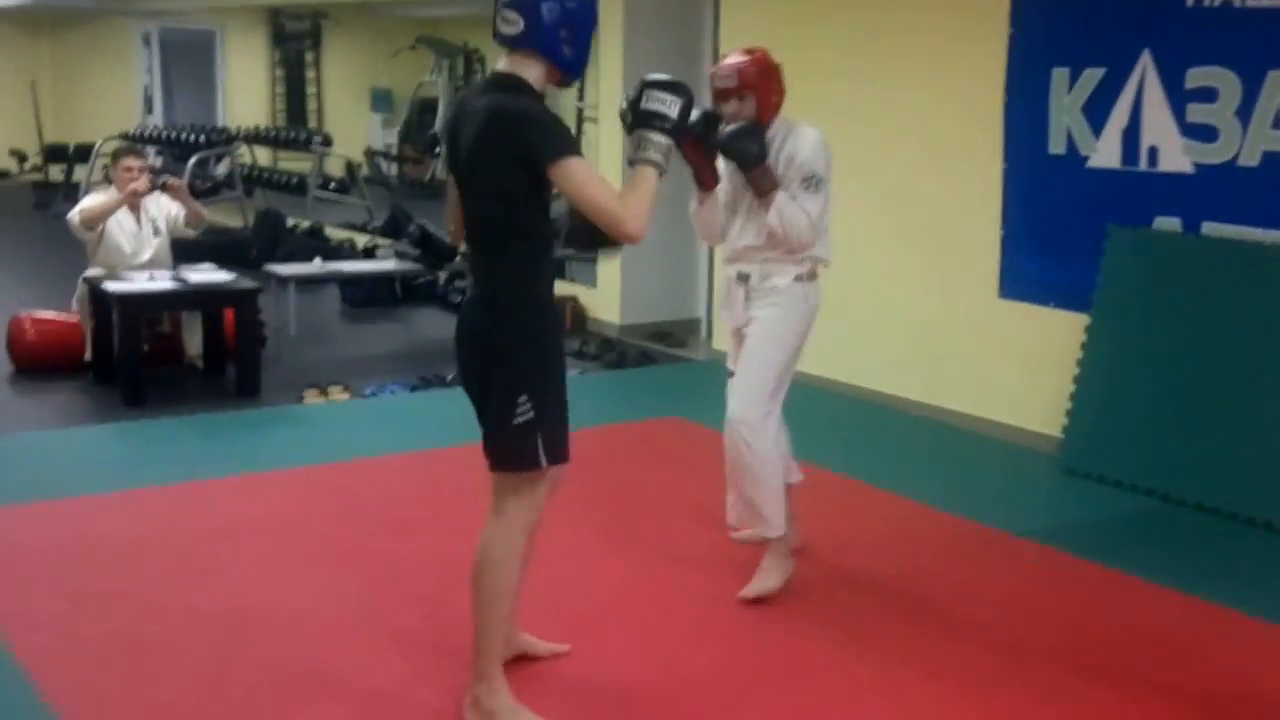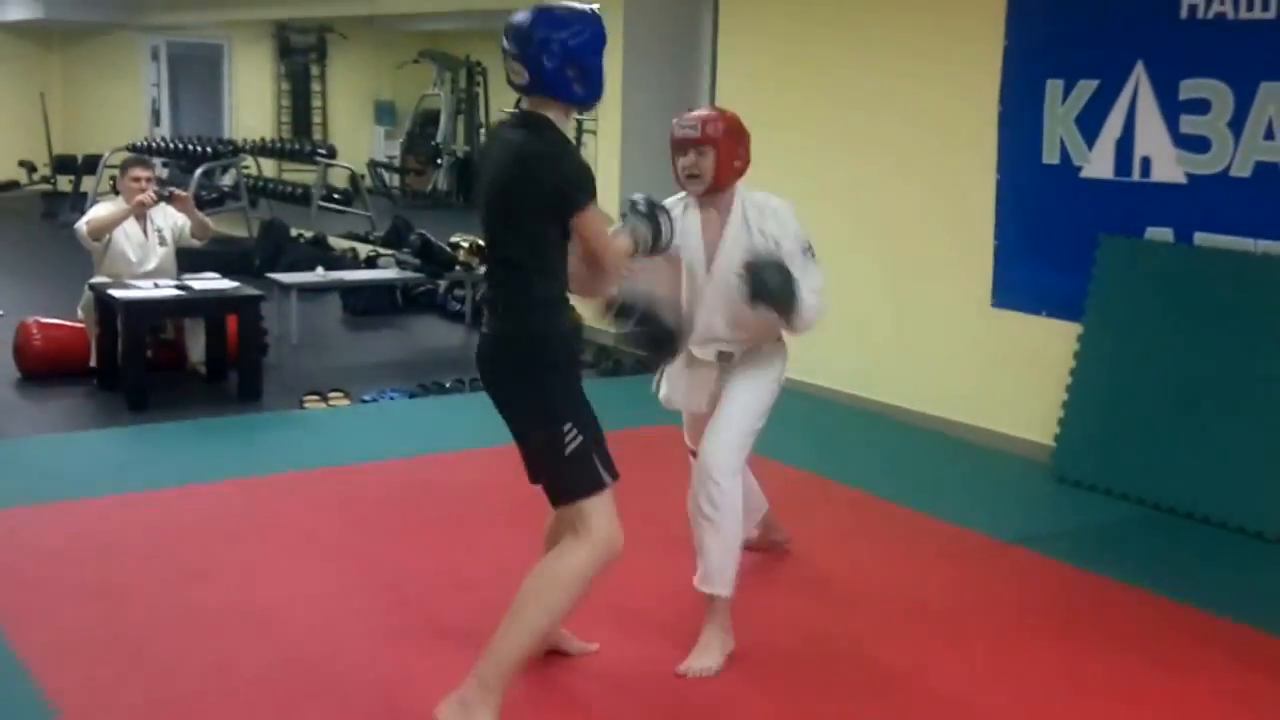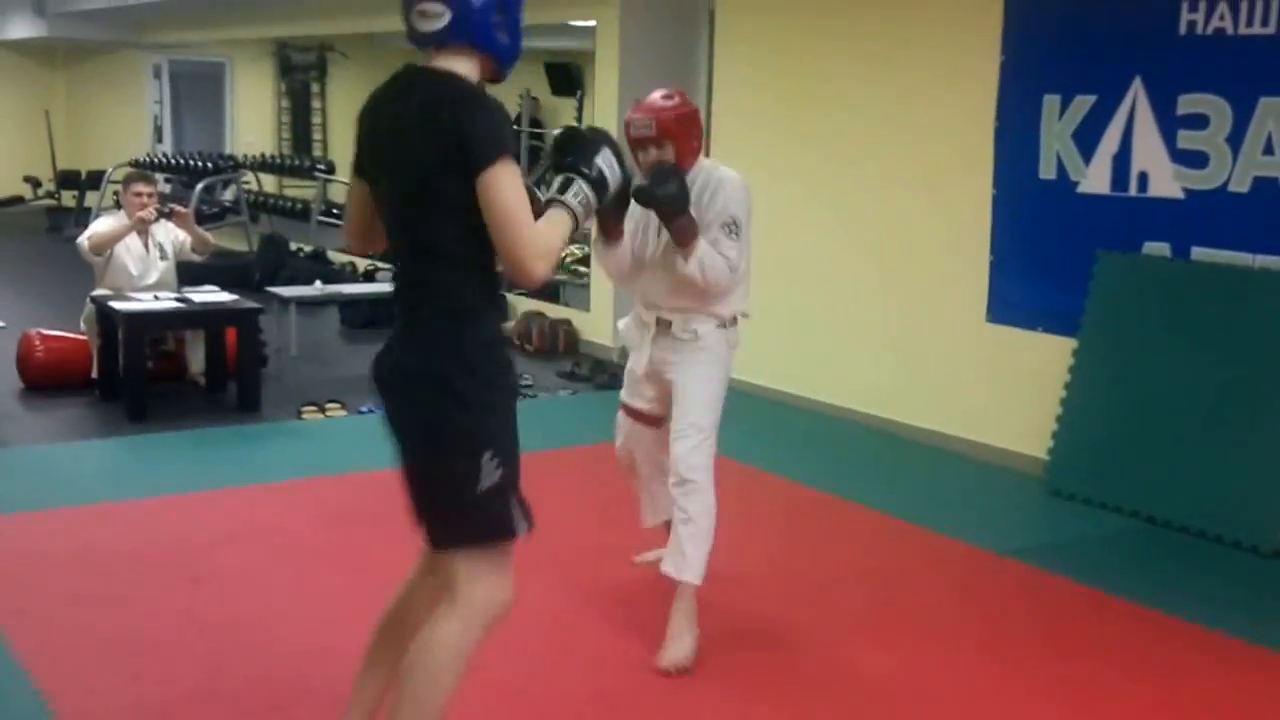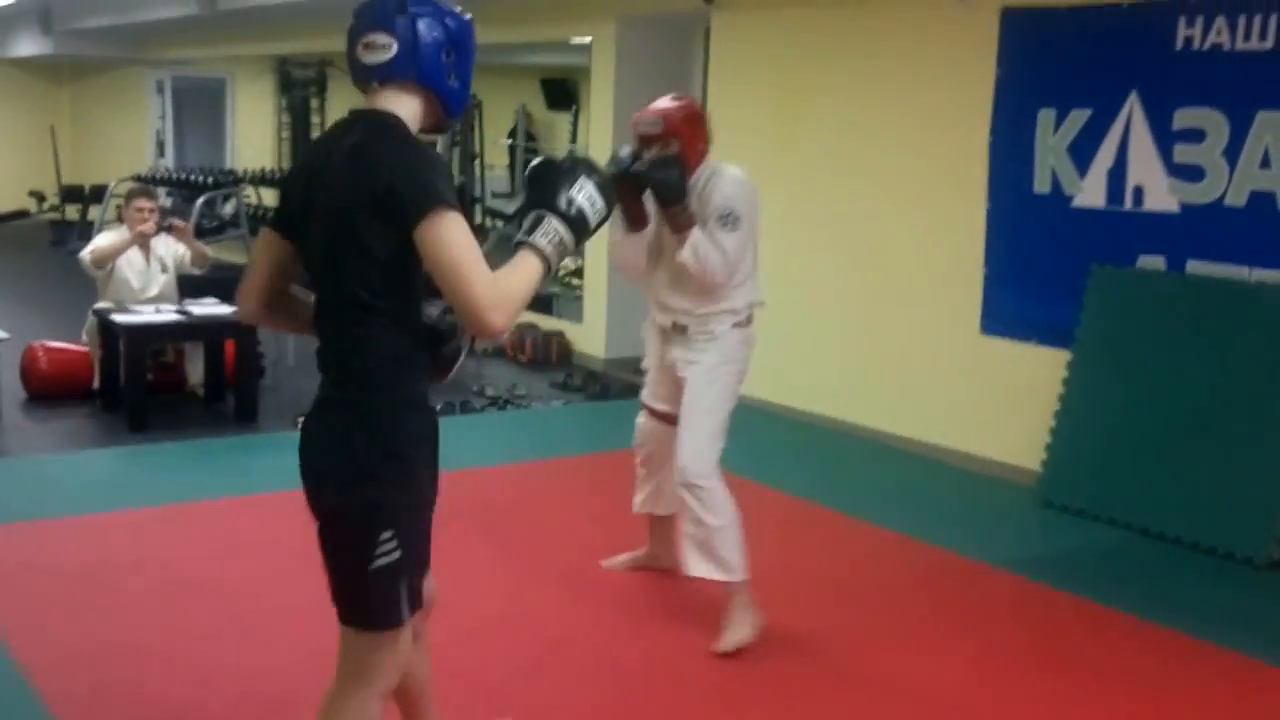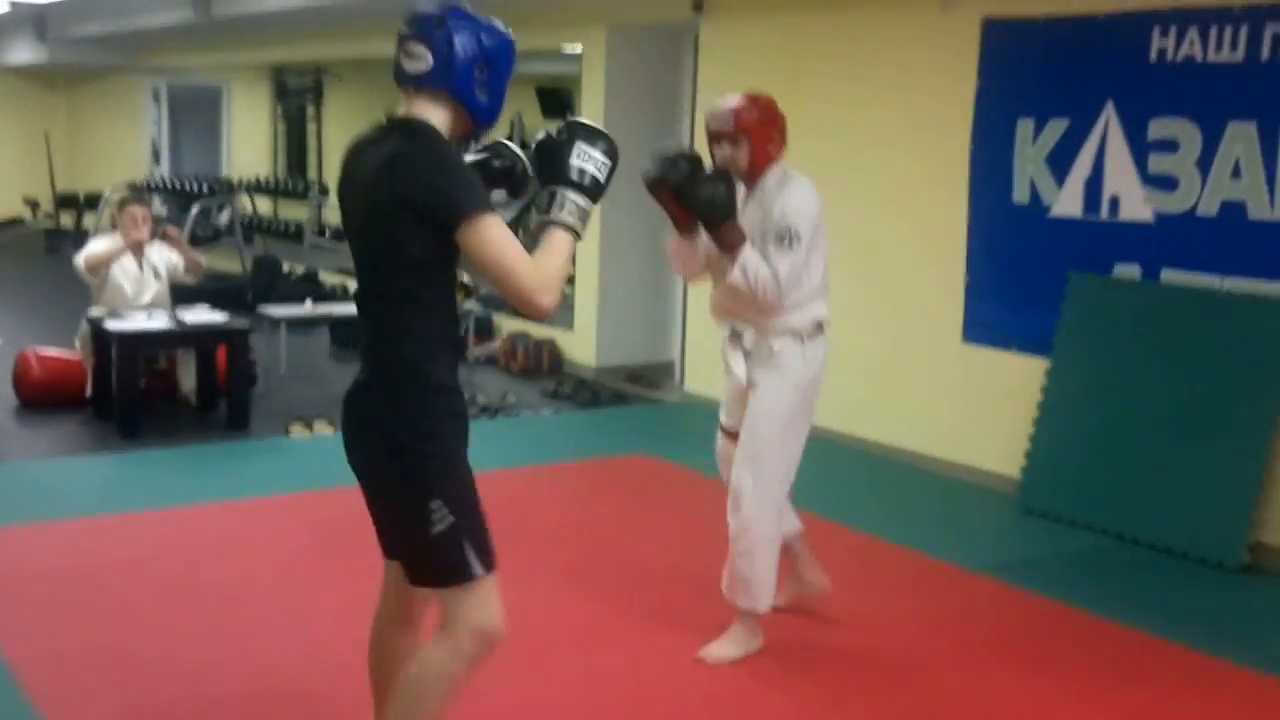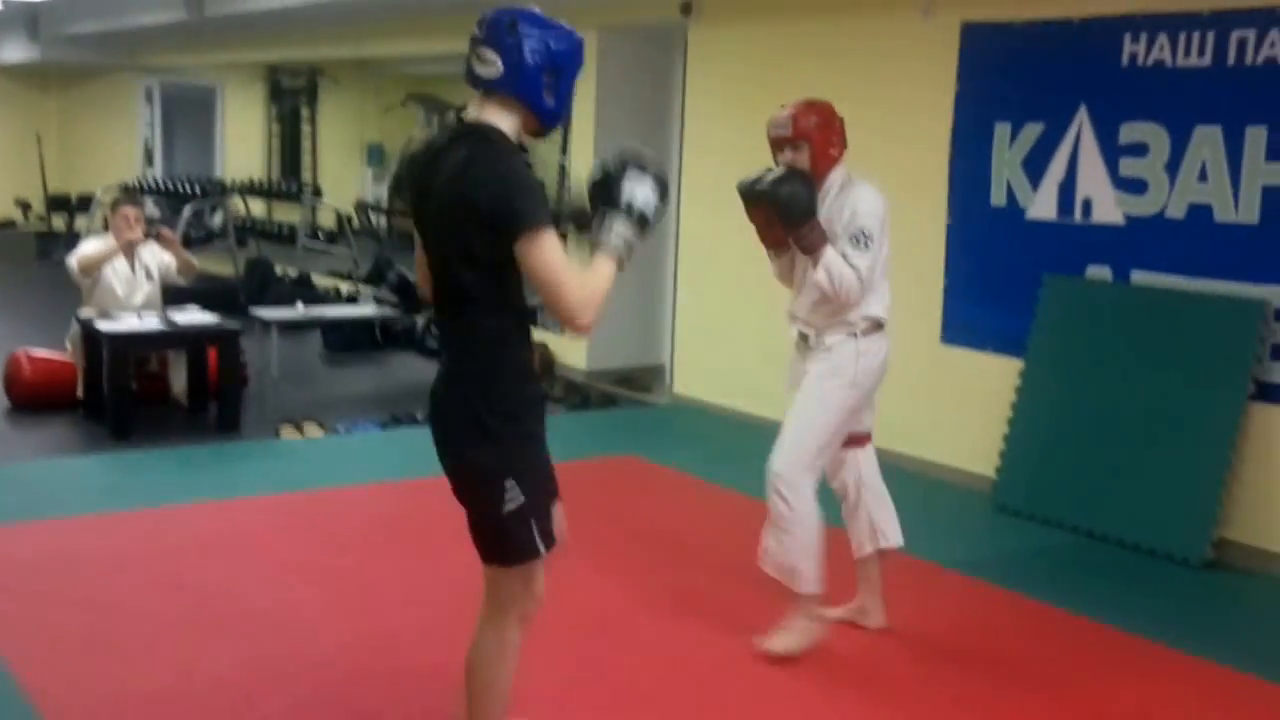
dt=0.5s
person 1, frame 1
left shoulder: (471, 108)
right shoulder: (529, 120)
right elbow: (627, 222)
left wrist: (537, 229)
right wrist: (653, 141)
left hip: (497, 318)
right hip: (514, 327)
left knee: (539, 480)
right knee: (517, 504)
left ankle: (501, 633)
person 1, frame 2
left shoulder: (507, 141)
right shoulder: (555, 158)
right elbow: (604, 261)
right wrist: (642, 231)
left hip: (514, 342)
right hip: (535, 354)
left knee: (576, 491)
right knee: (596, 537)
left ankle: (538, 625)
person 1, frame 3
left shoulder: (383, 106)
right shoulder: (472, 116)
left elbow: (360, 234)
right elbow: (529, 261)
right wrist: (579, 189)
left hip: (409, 363)
right hip: (461, 368)
left knee: (452, 573)
right knee: (480, 589)
person 1, frame 4
left shoulder: (320, 159)
right shoulder: (406, 162)
left elbow: (257, 300)
right elbow: (489, 313)
right wrist: (555, 229)
left hip: (351, 422)
right hip: (376, 434)
left knee: (411, 608)
person 1, frame 5
left shoulder: (369, 153)
right shoulder: (434, 167)
right elbow: (536, 293)
right wrist: (570, 199)
left hip: (385, 409)
right hip: (414, 421)
left knee: (406, 593)
right knee: (476, 620)
person 1, frame 6
left shoulder: (435, 158)
right shoulder: (503, 174)
right elbow: (578, 311)
right wrist: (618, 228)
left hip: (468, 395)
right hip: (493, 406)
left knee: (546, 539)
right knee: (516, 595)
person 2, frame 1
left shoulder: (805, 144)
right shoulder: (736, 145)
left elbow: (799, 231)
right elbow: (712, 231)
left wrist: (758, 174)
right wrist: (703, 169)
left hip: (784, 291)
right hip: (743, 290)
left knee: (745, 415)
right knee: (758, 409)
left ankle: (777, 550)
right ankle: (776, 519)
person 2, frame 2
left shoulder: (770, 214)
right shoulder: (671, 215)
left elbow: (809, 305)
left wrist: (784, 294)
left hip: (753, 362)
right hip: (695, 362)
left knee: (717, 466)
right knee: (706, 462)
left ankle: (718, 625)
right ankle: (766, 527)
person 2, frame 3
left shoulder: (725, 186)
right shoulder: (645, 190)
left elbow: (719, 277)
right elbow: (620, 271)
left wrist: (677, 218)
right wrist: (610, 223)
left hip: (701, 340)
right hip: (648, 334)
left knee: (687, 463)
right knee: (638, 444)
left ankle: (684, 613)
right ankle: (675, 545)
person 2, frame 4
left shoulder: (730, 185)
right shoulder: (660, 191)
left elbow: (716, 268)
right elbow: (633, 269)
left wrist: (676, 210)
right wrist: (632, 208)
left hip: (718, 339)
right hip: (669, 334)
left knee: (693, 464)
right knee: (652, 441)
left ankle: (741, 602)
right ankle: (659, 547)
person 2, frame 5
left shoulder: (795, 198)
right shoulder: (738, 192)
left elbow: (769, 287)
right elbow: (696, 267)
left wrist: (725, 226)
right wrist: (685, 215)
left hip: (787, 354)
right hip: (755, 352)
left knee: (755, 485)
right knee: (738, 465)
left ankle: (748, 624)
right ankle: (803, 570)
person 2, frame 6
left shoulder: (859, 198)
right shoulder: (812, 198)
left elbow: (849, 286)
right elbow: (797, 277)
left wrist: (807, 227)
right wrist: (770, 225)
left hip: (848, 350)
right hip: (825, 347)
left knee: (789, 469)
right knee: (854, 471)
left ankle: (805, 610)
right ankle: (869, 600)
person 3, frame 1
left shoulder: (160, 202)
right shoulder: (99, 201)
left elbow: (198, 225)
right elbow: (80, 223)
left wrist: (184, 199)
right wrist: (124, 198)
left ankle: (197, 354)
person 3, frame 2
left shoulder: (167, 213)
right shoulder: (105, 210)
left elbow: (204, 235)
right elbow: (88, 233)
left wrist: (190, 211)
right wrist: (131, 210)
right knee: (96, 300)
left ankle: (200, 361)
person 3, frame 3
left shoulder: (167, 227)
right shoulder: (107, 224)
left elbow: (205, 250)
right elbow: (90, 247)
left wrist: (190, 227)
right wrist: (132, 226)
right knee: (98, 312)
left ankle: (199, 372)
person 3, frame 4
left shoulder: (169, 242)
right shoulder: (110, 238)
left elbow: (204, 263)
right elbow: (92, 261)
left wrist: (189, 241)
right wrist: (133, 239)
right knee: (100, 324)
left ankle: (199, 382)
person 3, frame 5
left shoulder: (161, 249)
right shoulder: (103, 245)
left elbow: (197, 272)
right elbow: (86, 267)
left wrist: (183, 248)
right wrist: (126, 246)
left ankle: (191, 390)
person 3, frame 6
left shoulder: (153, 250)
right shoulder: (95, 246)
left elbow: (190, 273)
right elbow: (79, 269)
left wrist: (176, 249)
right wrist: (119, 246)
left ankle: (182, 392)
